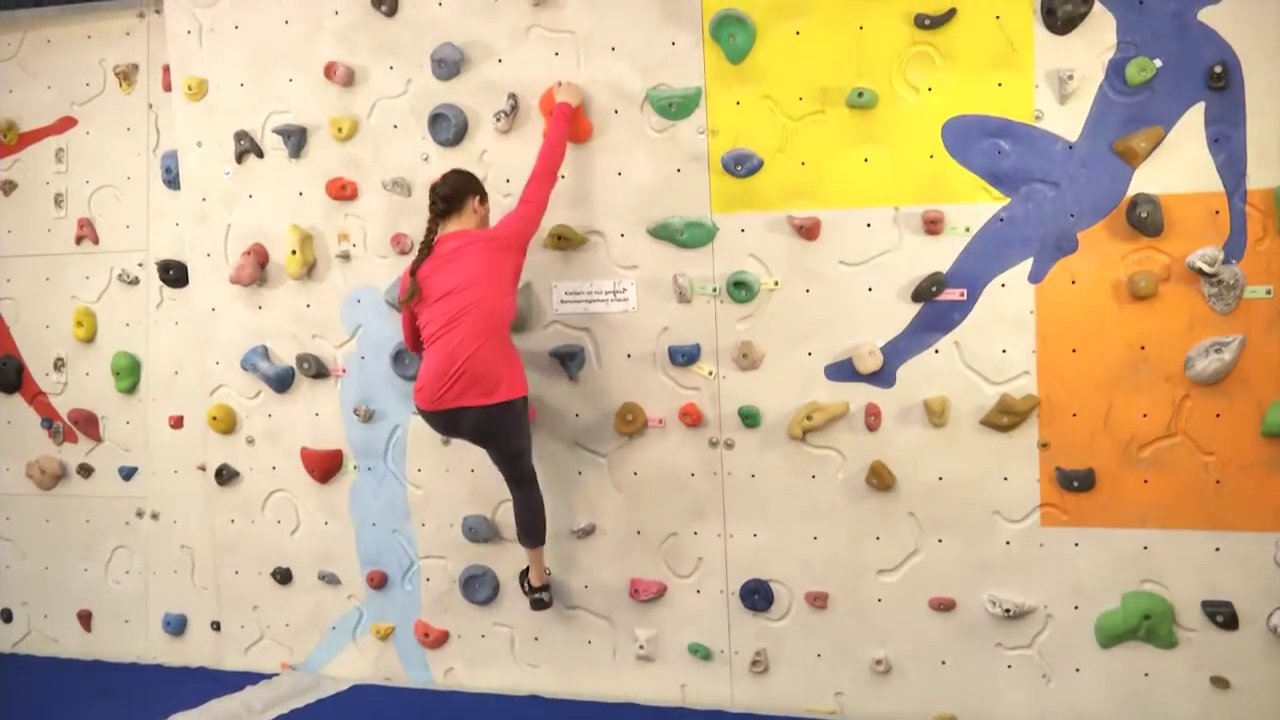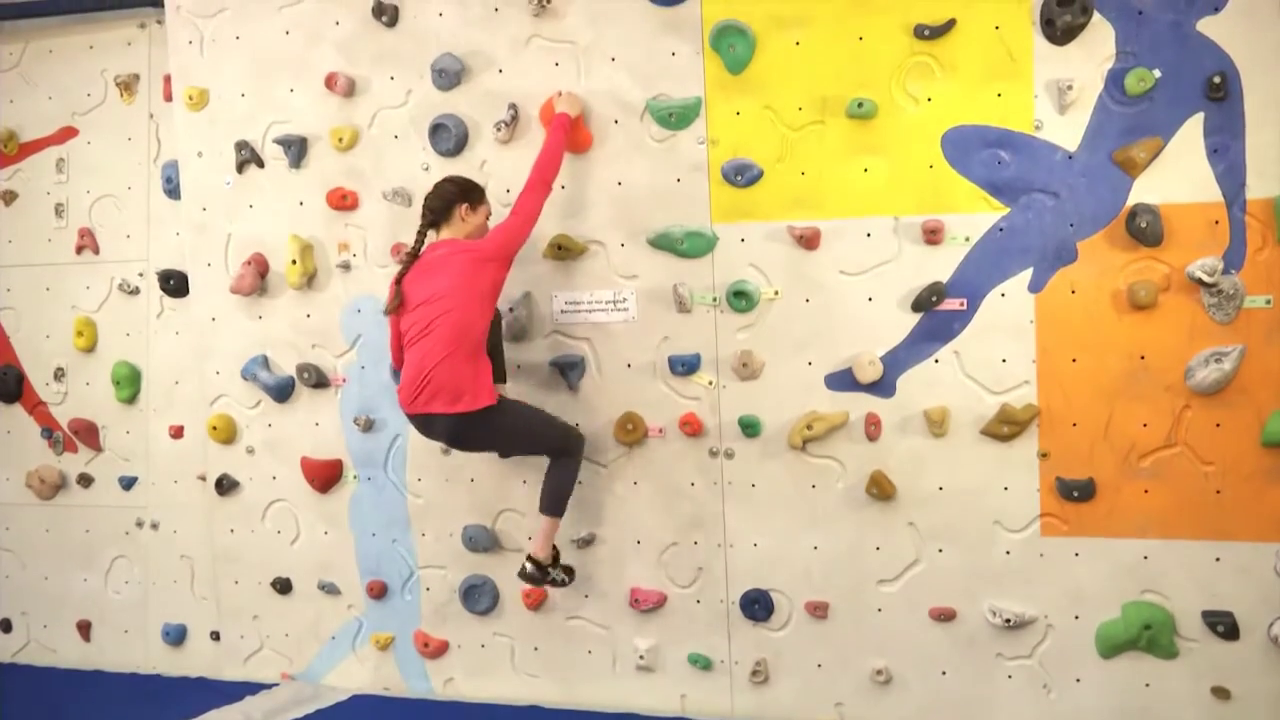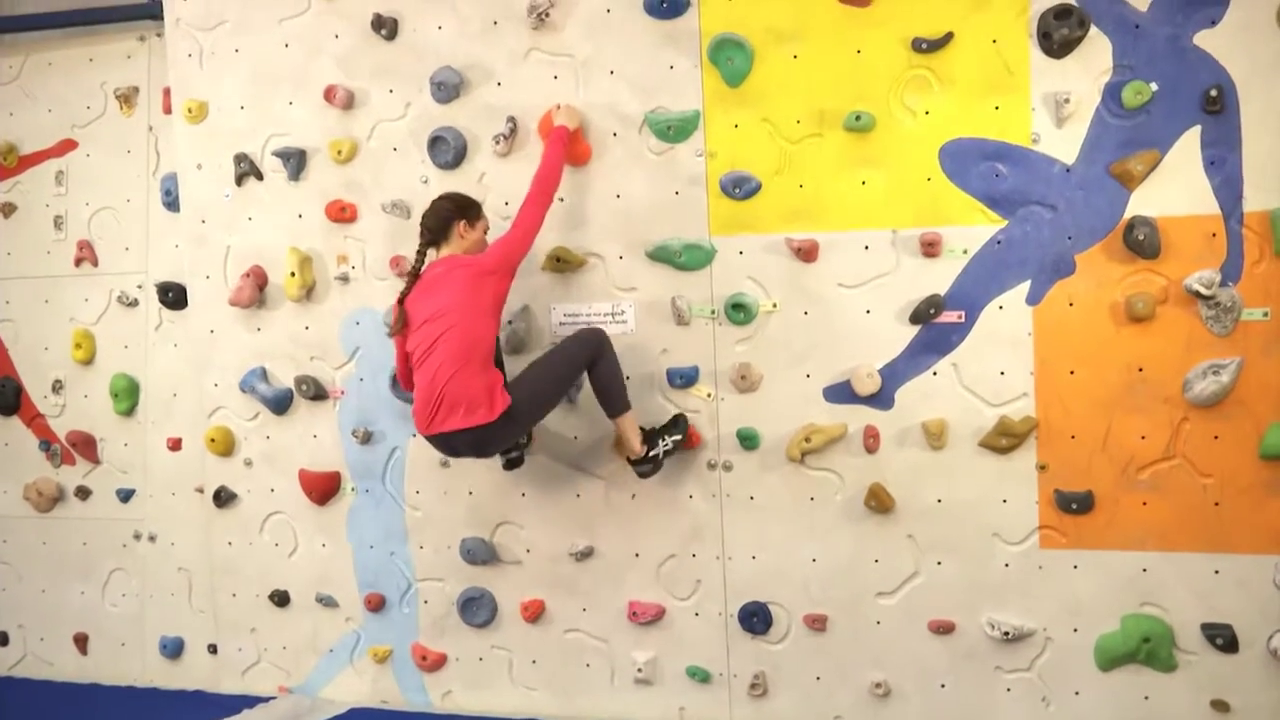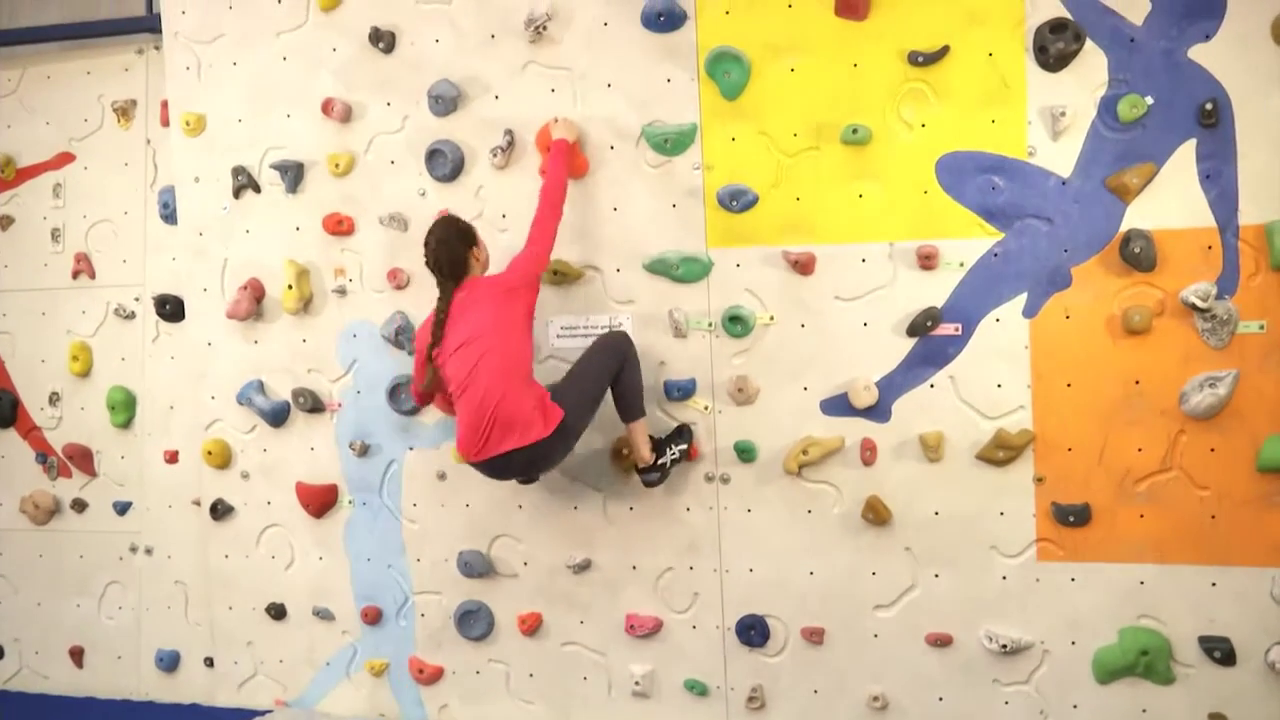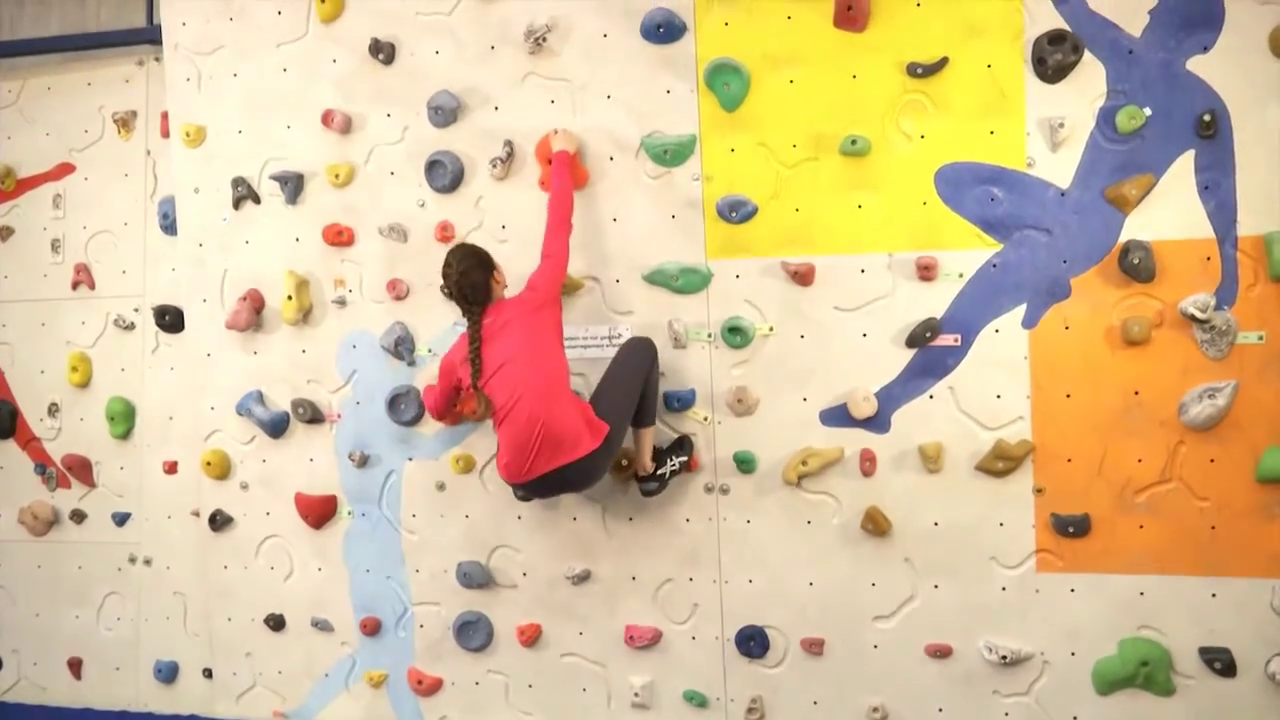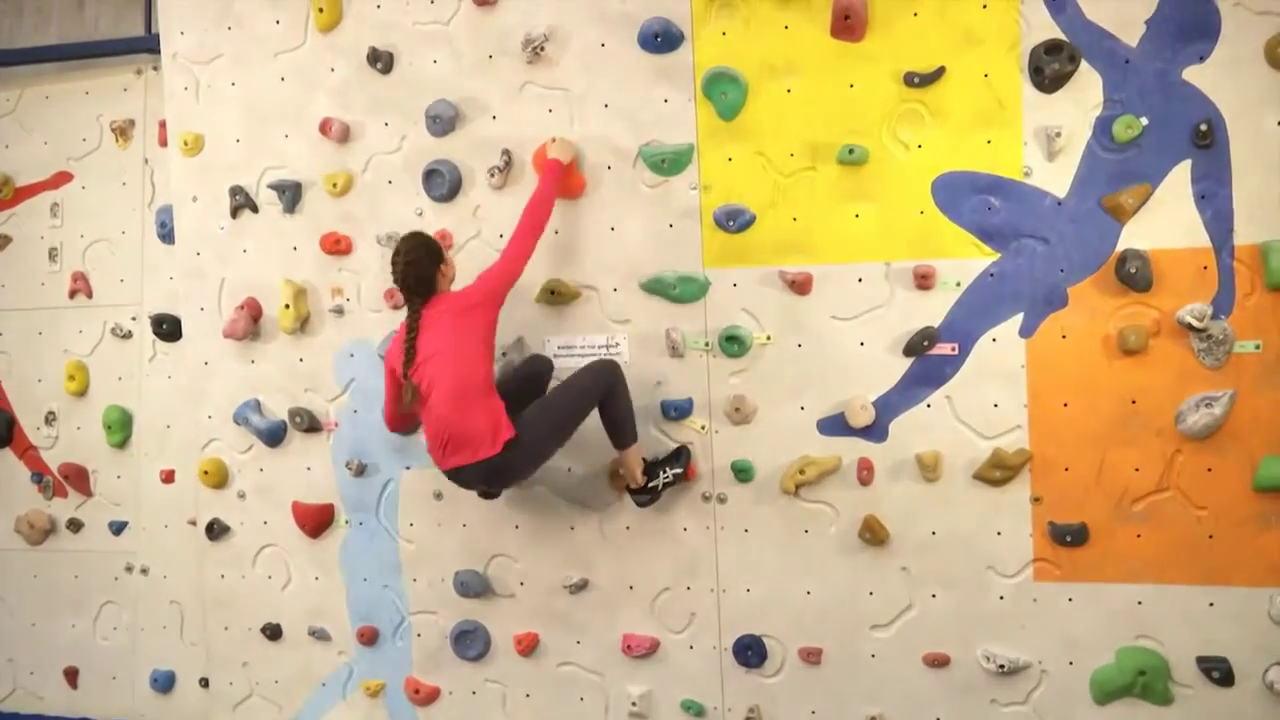
dt=0.4s
person 1, frame 1
left shoulder: (415, 273)
right shoulder: (502, 241)
right elbow: (542, 178)
right wrist: (563, 108)
left hip: (435, 408)
right hip: (494, 401)
right knee: (522, 479)
right ankle: (538, 580)
person 1, frame 2
left shoulder: (406, 276)
right shoulder: (488, 253)
right elbow: (536, 191)
right wrist: (562, 118)
left hip: (418, 416)
right hip: (464, 415)
right knee: (569, 446)
left ankle: (501, 430)
right ankle: (541, 557)
person 1, frame 3
left shoulder: (409, 297)
right shoulder: (488, 268)
left elbow: (407, 381)
right elbow: (537, 201)
right wrist: (561, 131)
left hip: (440, 436)
right hip: (486, 426)
right knee: (593, 341)
left ankle: (510, 443)
right ankle: (639, 450)
person 1, frame 4
left shoulder: (430, 330)
right shoulder: (510, 286)
left elbow: (422, 394)
right elbow: (547, 216)
right wrist: (561, 144)
left hip: (485, 461)
right hip: (540, 444)
right knee: (616, 344)
left ankle: (523, 464)
right ankle: (647, 458)
person 1, frame 5
left shoulder: (456, 358)
right shoulder: (535, 303)
left elbow: (438, 410)
right elbow: (559, 230)
left wrist: (431, 393)
right wrist: (561, 155)
left hip: (527, 480)
right hip: (585, 462)
right knee: (640, 348)
right ankle: (648, 467)
person 1, frame 6
left shoulder: (397, 347)
right shoulder: (472, 302)
left elbow: (397, 421)
right elbow: (523, 238)
right wrist: (555, 164)
left hip: (456, 470)
right hip: (494, 458)
left knee: (538, 366)
right knee: (604, 372)
right ankle: (639, 479)
